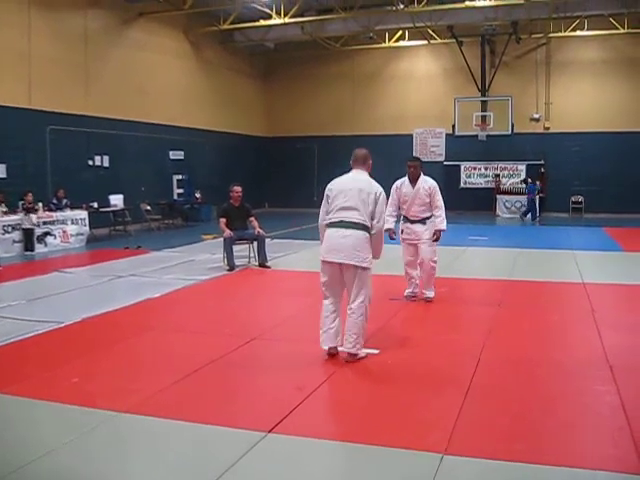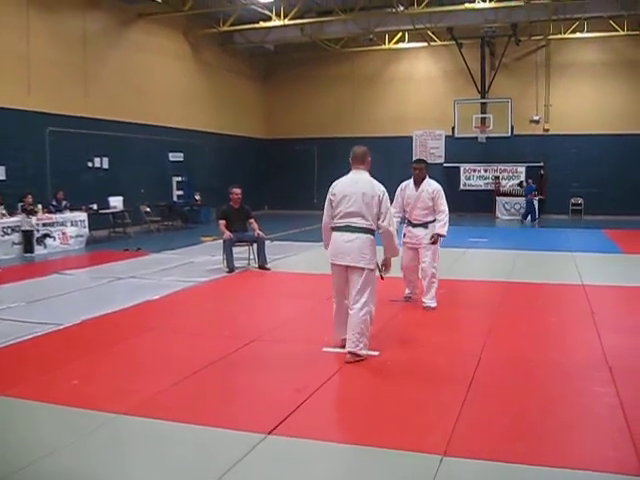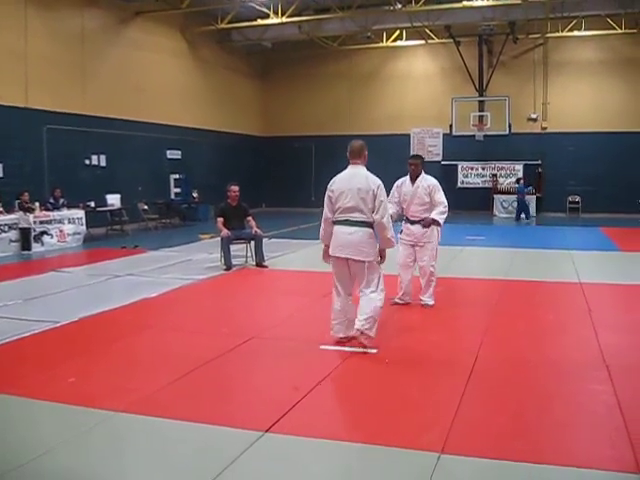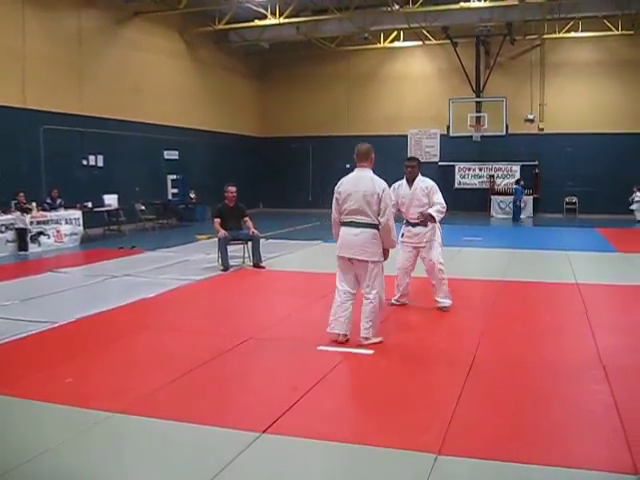
dt=0.3s
person 1, frame 1
left shoulder: (334, 184)
right shoulder: (375, 188)
left elbow: (322, 219)
right elbow: (378, 226)
right wrist: (373, 254)
left hip: (332, 240)
right hip: (357, 242)
left knee: (330, 296)
right knee: (357, 299)
left ankle: (330, 344)
right ankle: (352, 349)
person 1, frame 2
left shoulder: (336, 186)
right shoulder: (377, 188)
left elbow: (326, 221)
right elbow: (386, 225)
left wrist: (329, 246)
right wrist: (389, 255)
left hip: (338, 242)
right hip: (362, 244)
left knee: (340, 296)
right knee: (361, 300)
left ankle: (343, 336)
right ankle: (354, 348)
person 1, frame 3
left shoulder: (335, 181)
right shoulder: (374, 182)
left elbow: (327, 216)
right elbow: (381, 218)
left wrist: (326, 243)
right wrist: (384, 245)
left hip: (339, 238)
right hip: (363, 238)
left knee: (341, 290)
right knee: (371, 289)
left ankle: (342, 332)
right ankle: (361, 330)
person 1, frame 4
left shoulder: (342, 183)
right shoulder: (379, 185)
left elbow: (335, 217)
right elbow: (386, 219)
right wrist: (387, 245)
left hip: (346, 238)
right hip: (369, 240)
left knee: (344, 289)
right knee: (372, 291)
left ankle: (339, 331)
right ankle: (368, 335)
person 2, frame 1
left shoulder: (430, 184)
right shoulder: (398, 185)
left elbow: (438, 207)
right elbow: (392, 207)
left wrist: (439, 228)
right wrist: (390, 226)
left hip: (426, 227)
right hip: (407, 227)
left knee: (428, 261)
right knee: (409, 262)
left ankle: (428, 292)
right ankle: (412, 291)
person 2, frame 2
left shoulder: (435, 188)
right shoulder: (404, 187)
left elbow: (442, 212)
right elbow: (397, 209)
left wrist: (438, 232)
left hip: (428, 232)
right hip: (409, 231)
left knee: (428, 267)
right knee: (407, 265)
left ankle: (429, 300)
right ankle: (410, 291)
person 2, frame 3
left shoulder: (431, 183)
right shoulder: (400, 184)
left elbow: (442, 205)
right elbow: (393, 204)
left wrist: (433, 219)
left hip: (427, 229)
right hip: (407, 228)
left knee: (427, 266)
right knee: (404, 264)
left ankle: (427, 298)
right ankle: (403, 297)
person 2, frame 4
left shoulder: (428, 184)
right shoulder: (397, 187)
left elbow: (440, 206)
right elbow: (390, 206)
left wrist: (429, 215)
left hip: (428, 230)
right hip: (408, 230)
left knee: (435, 265)
right knee: (403, 267)
left ankle: (443, 300)
right ankle: (400, 298)
